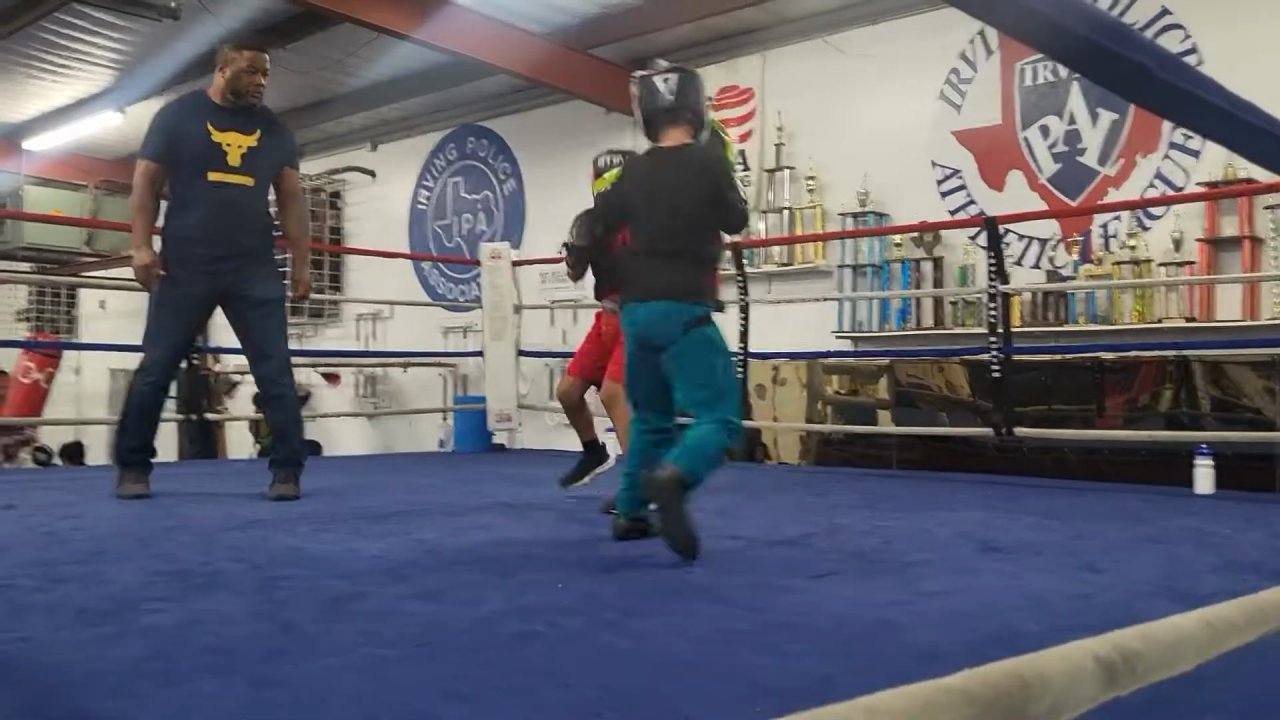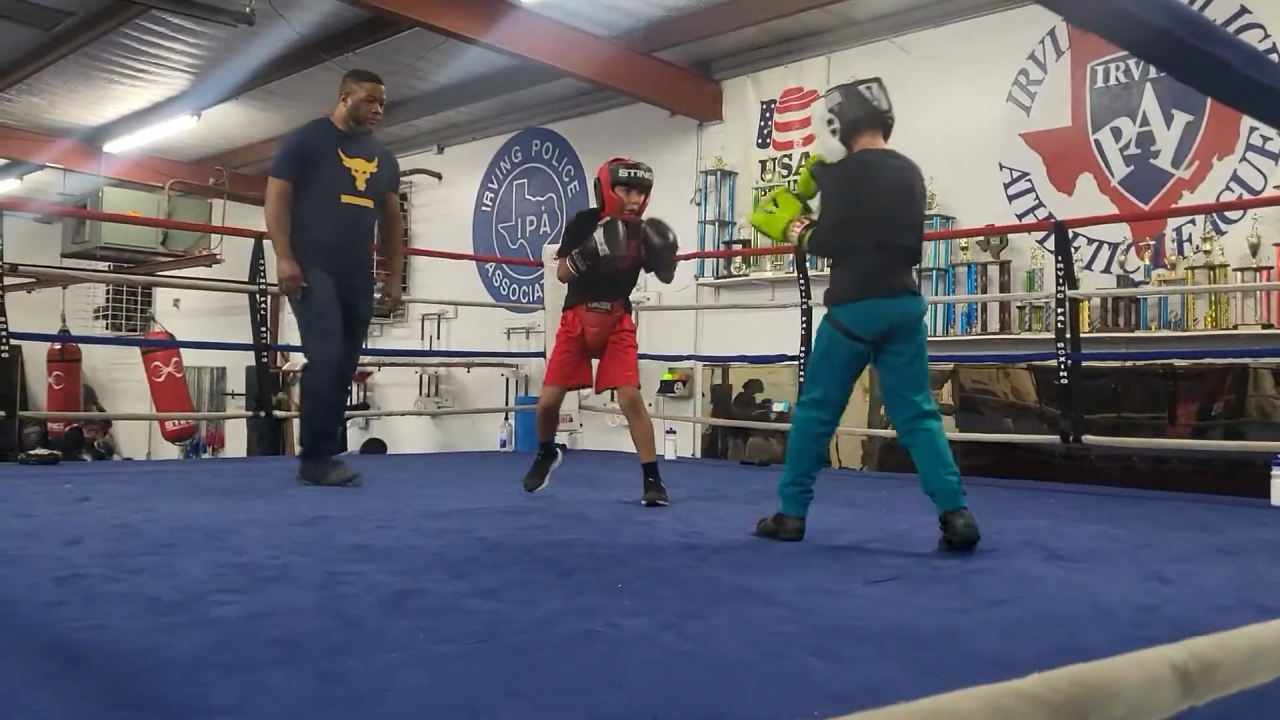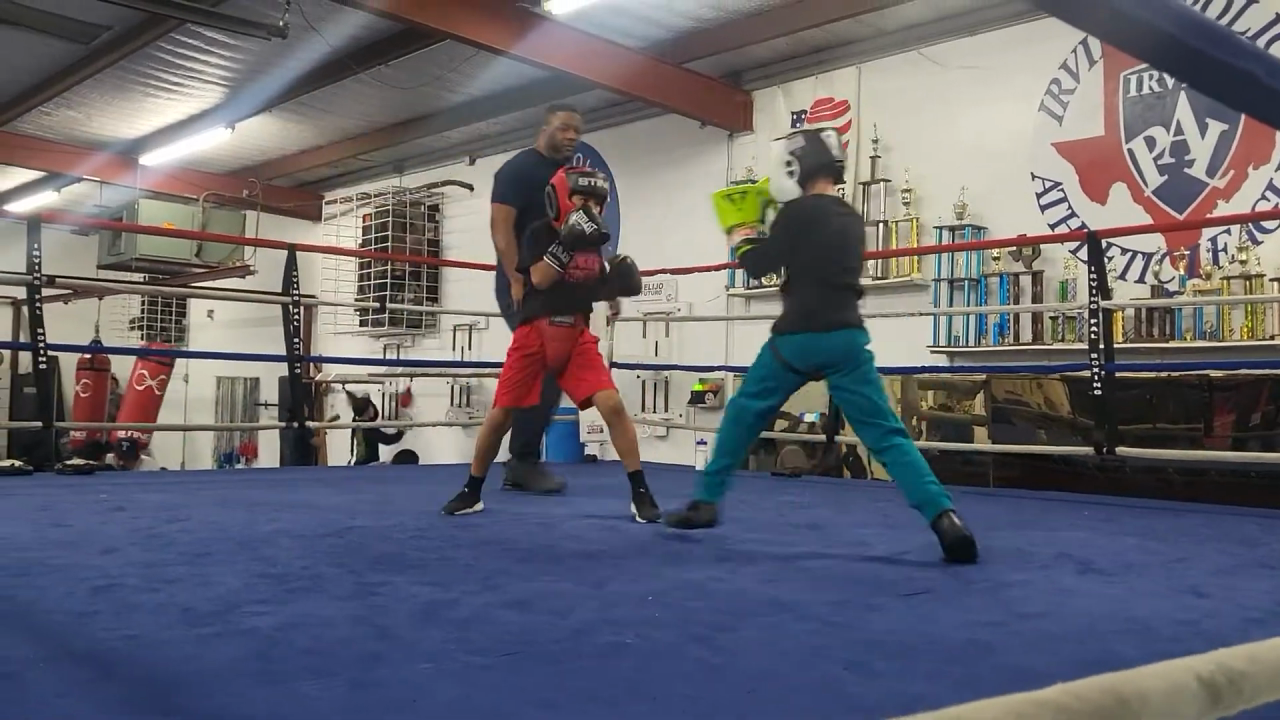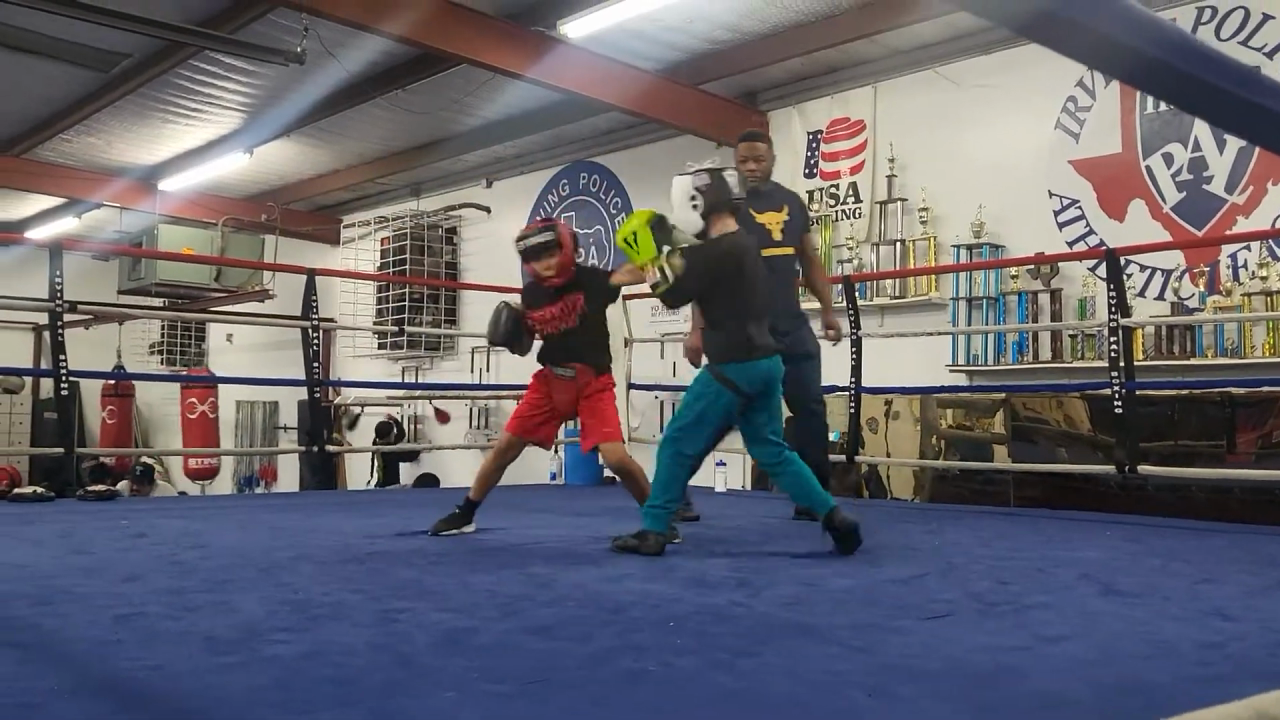
dt=1s
person 1, frame 1
left shoulder: (635, 173)
right shoulder: (711, 165)
left elbow: (601, 218)
right elbow: (735, 221)
left wrist: (614, 198)
left hip: (638, 312)
right hip: (686, 313)
left knee: (651, 419)
right knee: (718, 419)
left ankle: (633, 513)
right ankle: (671, 477)
person 1, frame 2
left shoulder: (848, 171)
right shoulder: (910, 173)
left elbow: (828, 241)
left wrist: (791, 221)
left hip: (855, 307)
right hip: (905, 304)
left knee: (816, 408)
right knee: (917, 414)
left ankle: (791, 512)
right ankle: (957, 515)
person 1, frame 3
left shoulder: (800, 213)
right shoulder: (854, 219)
left elbow: (758, 266)
left wrist: (741, 228)
right wrist: (775, 231)
left hip: (799, 337)
right hip: (848, 338)
left knee: (743, 414)
right knee: (886, 434)
left ankle: (705, 501)
right ankle: (945, 518)
person 1, frame 4
left shoulder: (723, 251)
right shoulder: (726, 245)
left elbow: (675, 297)
right elbow: (689, 258)
left wrist: (645, 263)
right wrist: (656, 233)
left hip: (734, 366)
right hip: (765, 362)
left knee: (679, 442)
right knee: (772, 451)
left ankle: (653, 530)
right ankle: (835, 516)
person 2, frame 1
left shoulder: (274, 129)
right shoulder: (177, 116)
left elbow: (292, 200)
right elbow: (146, 181)
left wrist: (300, 263)
right wrist: (142, 245)
left hip: (255, 268)
right hip: (185, 266)
left knee: (275, 369)
right knee: (158, 366)
left ankle: (287, 470)
right ankle: (133, 466)
person 2, frame 2
left shoulder: (382, 157)
right shoulder: (306, 141)
left elbow: (392, 221)
right elbow: (276, 199)
left wrist: (394, 276)
right wrist: (284, 258)
left hip: (358, 276)
right hip: (313, 270)
left knee: (341, 369)
right knee: (326, 360)
left ankle: (316, 456)
right ankle: (317, 458)
person 2, frame 3
right shoulder: (520, 171)
right elbow: (500, 227)
right wrist: (517, 280)
right hip: (526, 289)
right knee: (553, 370)
left ankle: (524, 463)
right ankle: (525, 461)
person 2, frame 4
left shoulder: (792, 203)
left elbow: (809, 261)
left wrist: (828, 309)
right wrist: (697, 329)
left hip: (792, 326)
left knee: (811, 412)
person 3, frame 1
right shoulder: (594, 223)
right elbow: (575, 274)
right wrist: (575, 251)
right hip: (608, 320)
left knee: (610, 393)
right knee: (567, 391)
right ankle: (594, 453)
person 3, frame 2
left shoulder: (642, 229)
right shoulder: (585, 222)
left elbow: (667, 276)
right elbow: (562, 273)
left wrist: (665, 253)
right wrist: (590, 251)
left hip: (618, 321)
right hip: (577, 318)
left knee: (631, 399)
right knee: (548, 399)
left ankle: (652, 480)
right ankle: (546, 455)
person 3, frame 3
left shoulder: (594, 240)
right shoulder: (542, 232)
right elbow: (537, 278)
left wrist: (619, 281)
right wrist: (568, 240)
left hip: (577, 337)
right hip: (533, 334)
left knee: (612, 405)
right knee: (500, 417)
left ankle: (641, 491)
right ankle: (472, 491)
person 3, frame 4
left shoulder: (591, 278)
right shoulder: (531, 294)
left elbow: (629, 274)
right elbow: (521, 347)
right wrist: (507, 334)
left hip: (595, 382)
right hip: (551, 381)
left knee: (615, 458)
right knee: (505, 447)
right ankle: (464, 513)
